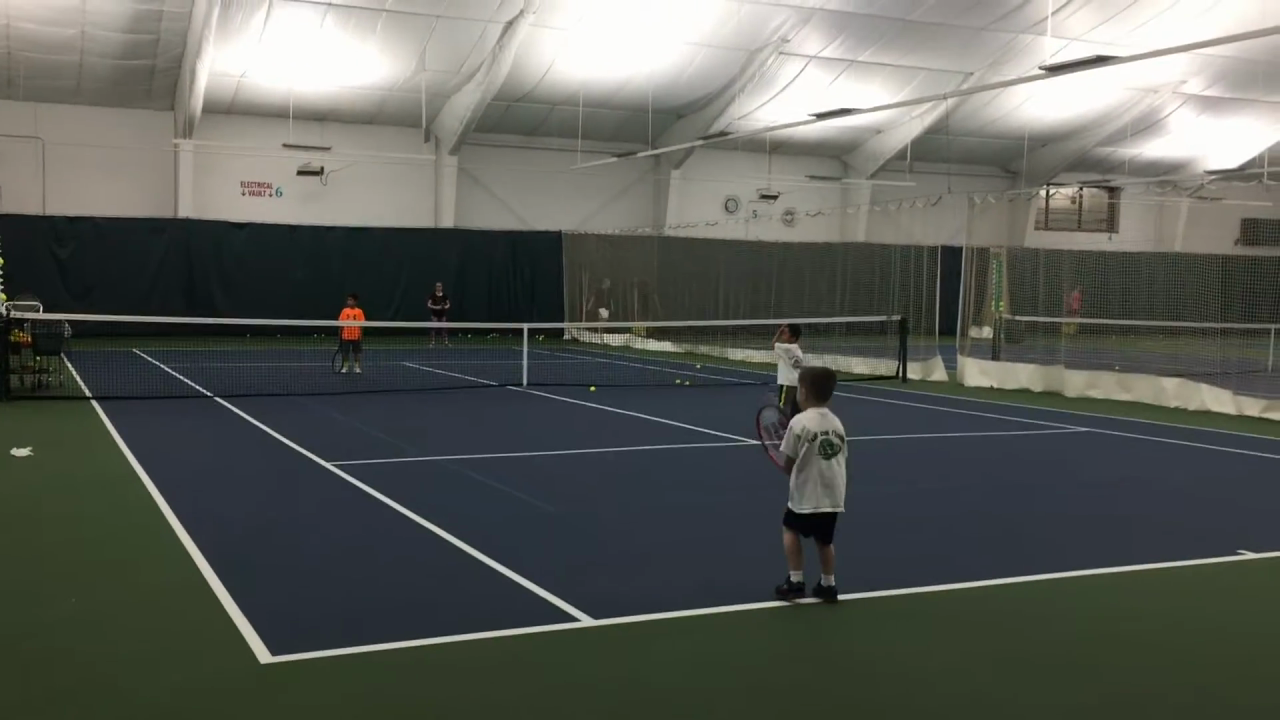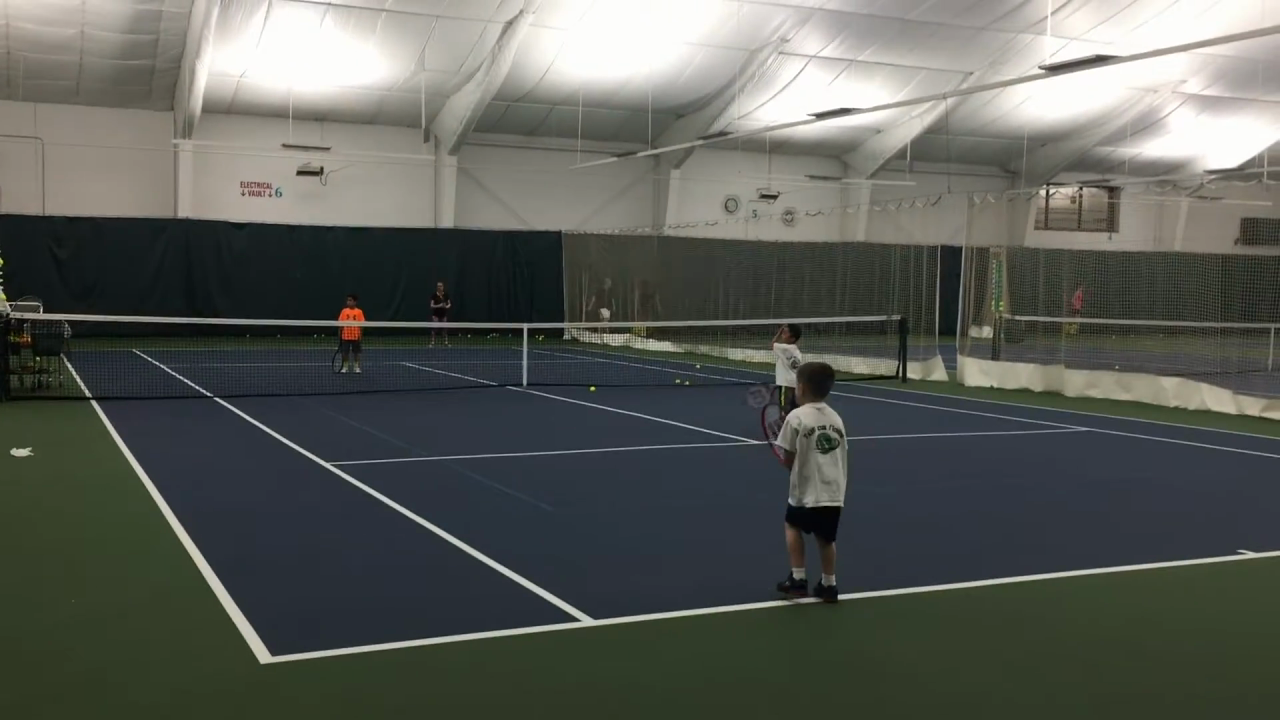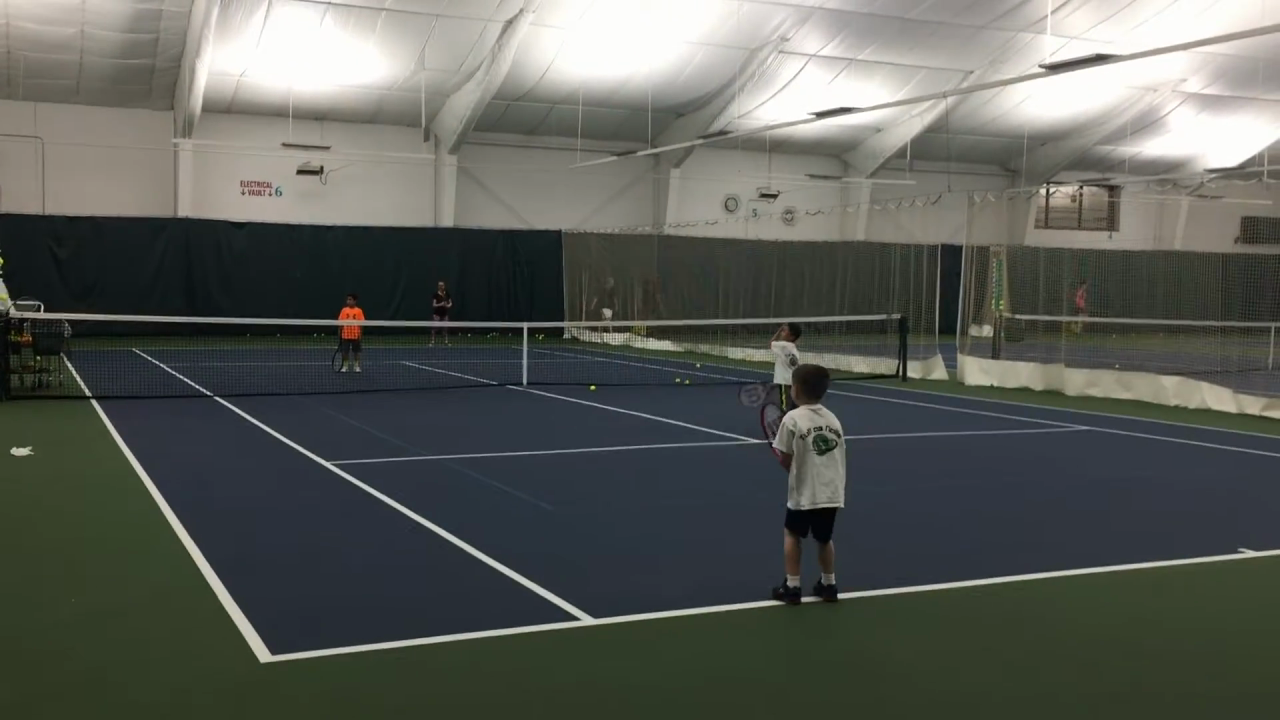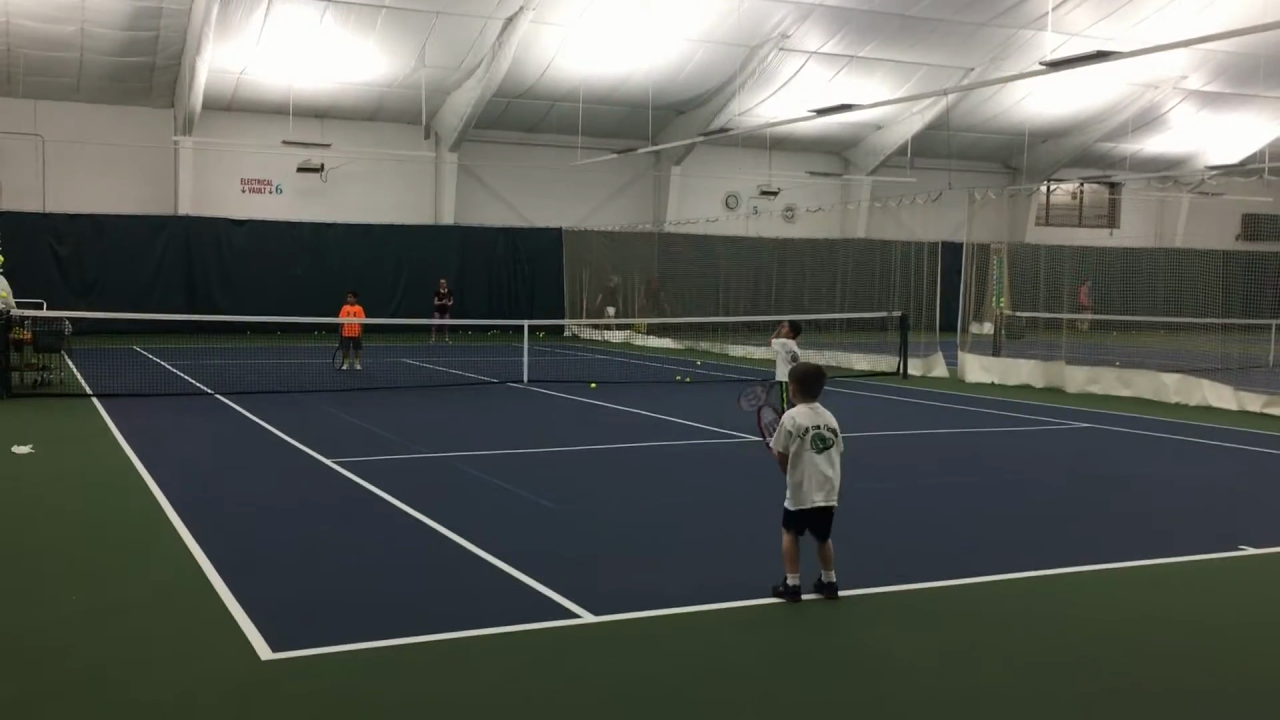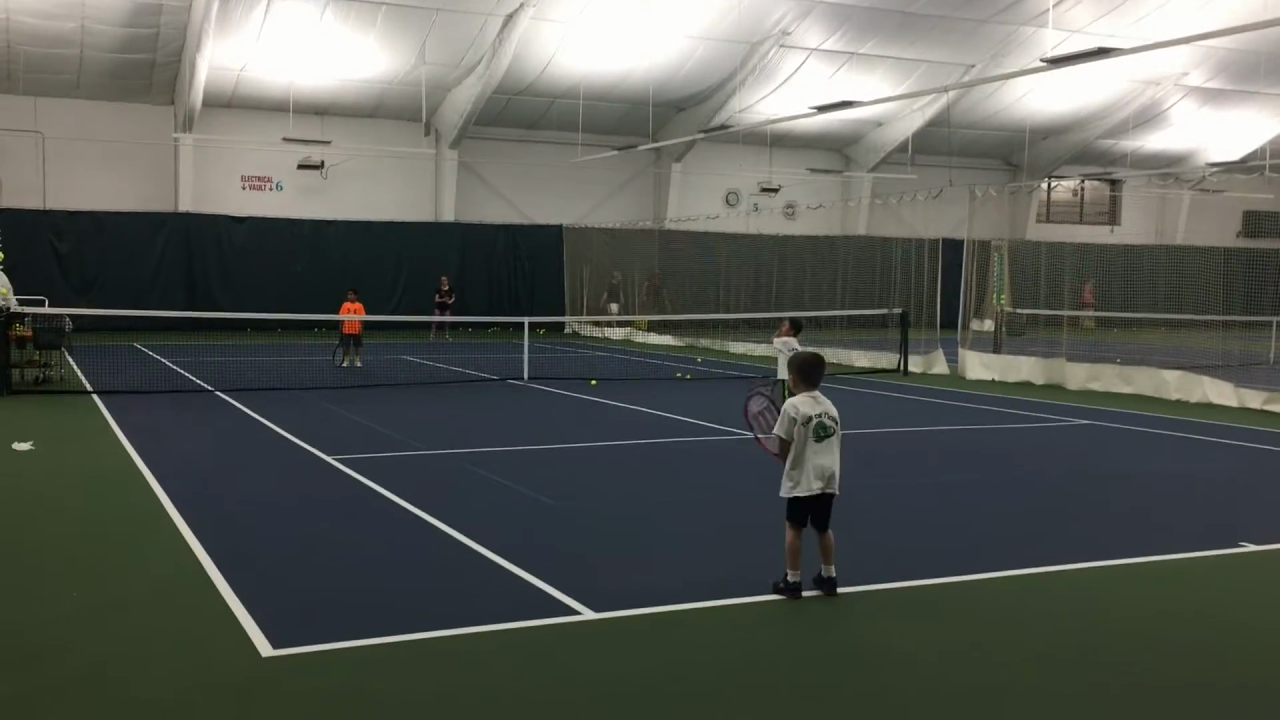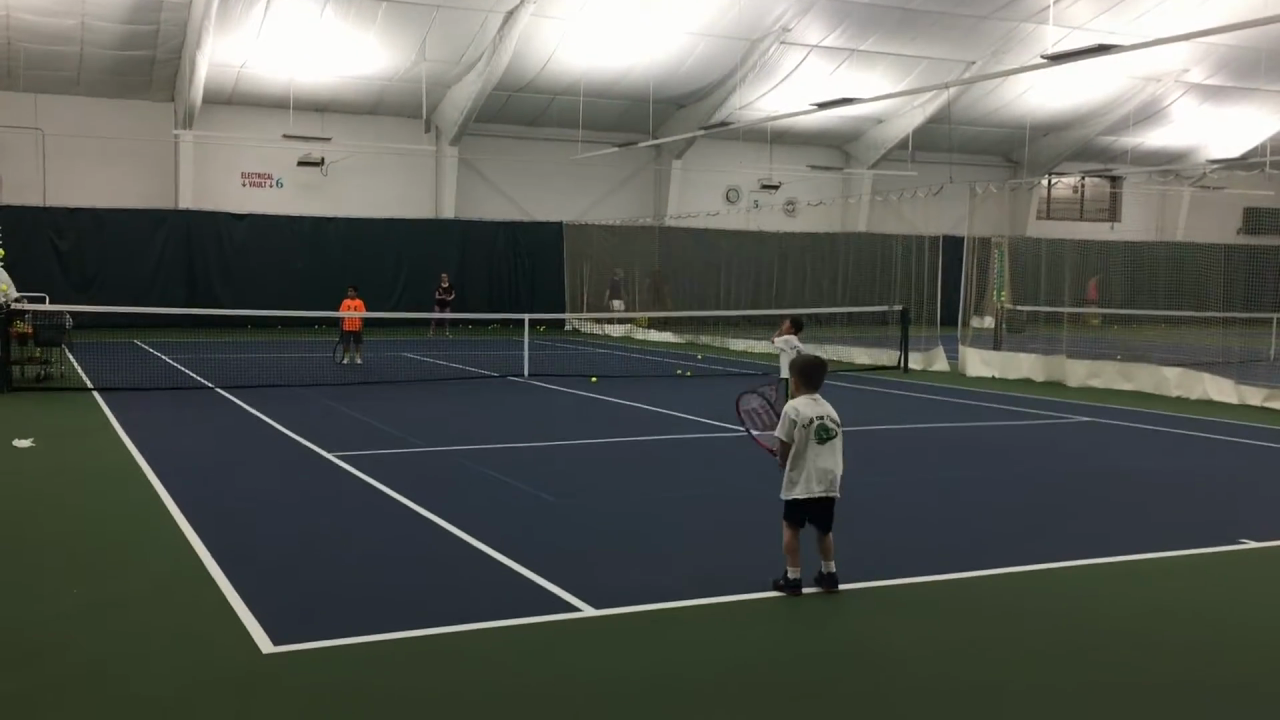
dt=0.1s
person 1, frame 1
left shoulder: (800, 422)
right shoulder: (836, 423)
left elbow: (790, 463)
right elbow: (839, 457)
left wrist: (794, 476)
left hip: (806, 495)
right hip: (833, 496)
left knee: (790, 529)
right knee: (824, 539)
left ankle: (795, 581)
right ankle: (828, 584)
person 1, frame 2
left shoulder: (796, 417)
right shoulder: (836, 418)
left elbow: (788, 458)
right elbow: (841, 453)
left wrist: (796, 471)
left hip: (806, 490)
right hip: (833, 491)
left knee: (793, 526)
right knee: (826, 537)
left ankle: (798, 579)
right ankle: (829, 584)
person 1, frame 3
left shoulder: (792, 419)
right shoulder: (833, 419)
left elbow: (785, 459)
right elbow: (839, 454)
left hip: (804, 493)
right hip: (832, 493)
left knee: (792, 534)
right knee: (824, 538)
left ankle: (792, 586)
right ankle: (828, 584)
person 1, frame 4
left shoulder: (791, 418)
right shoulder: (830, 418)
left elbow: (782, 459)
right elbow: (837, 453)
left wrist: (790, 474)
left hip: (801, 491)
right hip: (828, 491)
left knee: (790, 533)
right knee: (823, 536)
left ankle: (792, 584)
right ankle: (829, 581)
person 1, frame 5
left shoulder: (792, 406)
right shoulder: (830, 407)
left elbow: (784, 446)
right elbow: (833, 442)
left wrist: (787, 463)
left hip: (801, 481)
right hip: (828, 480)
left knee: (794, 528)
right knee: (823, 528)
left ankle: (792, 581)
right ankle: (828, 576)
person 1, frame 6
left shoulder: (793, 408)
right shoulder: (830, 410)
left elbow: (784, 448)
right elbow: (834, 444)
left wrist: (783, 464)
left hip: (801, 481)
right hip: (829, 482)
left knee: (791, 526)
right knee: (824, 529)
left ankle: (793, 578)
right ankle: (829, 573)
